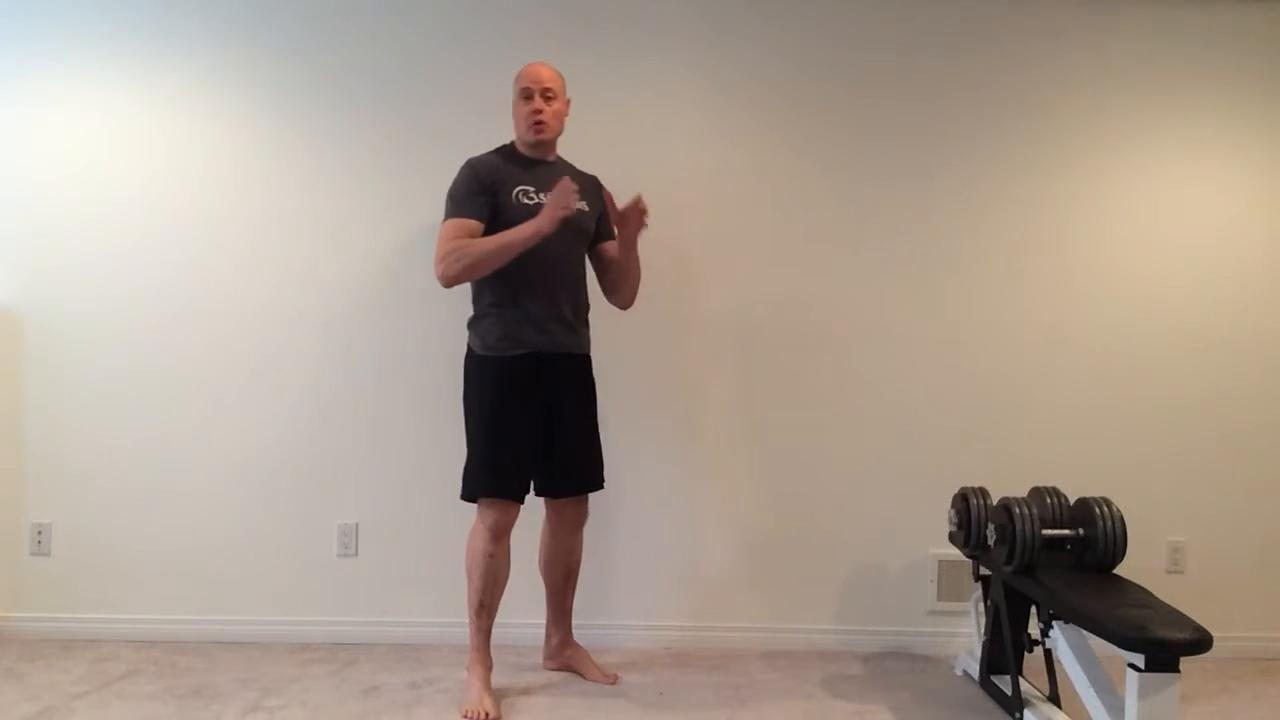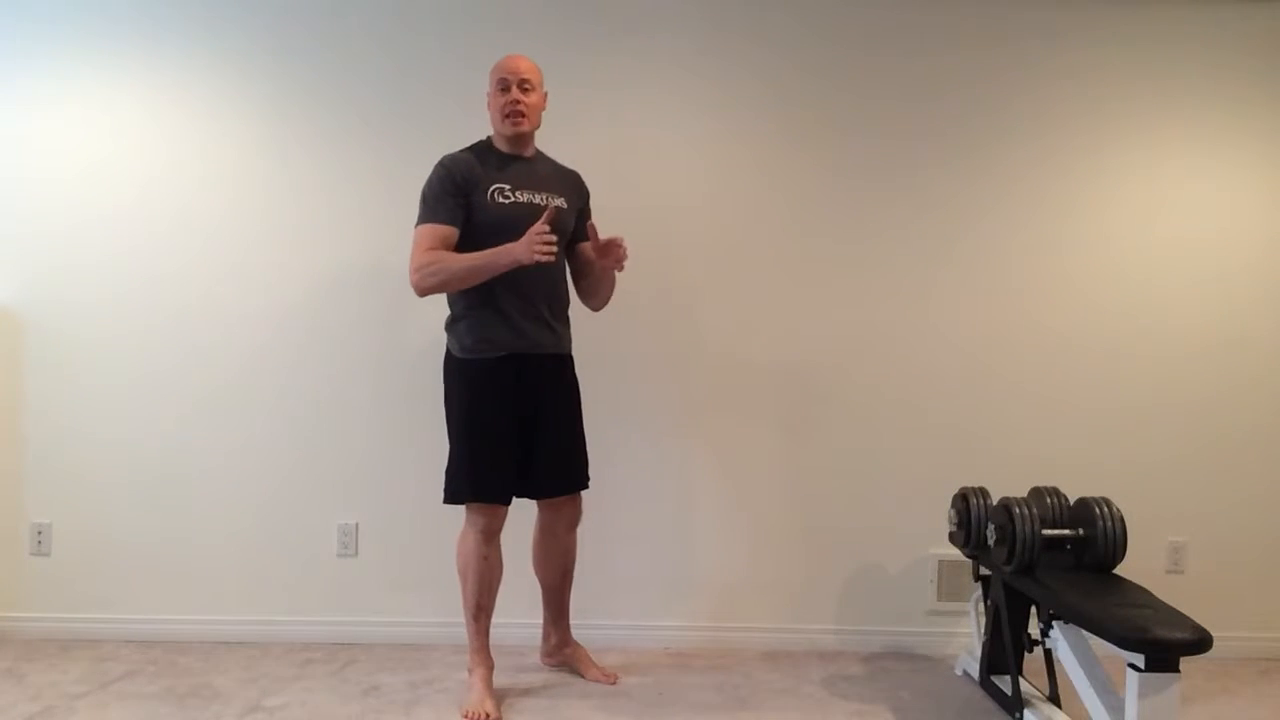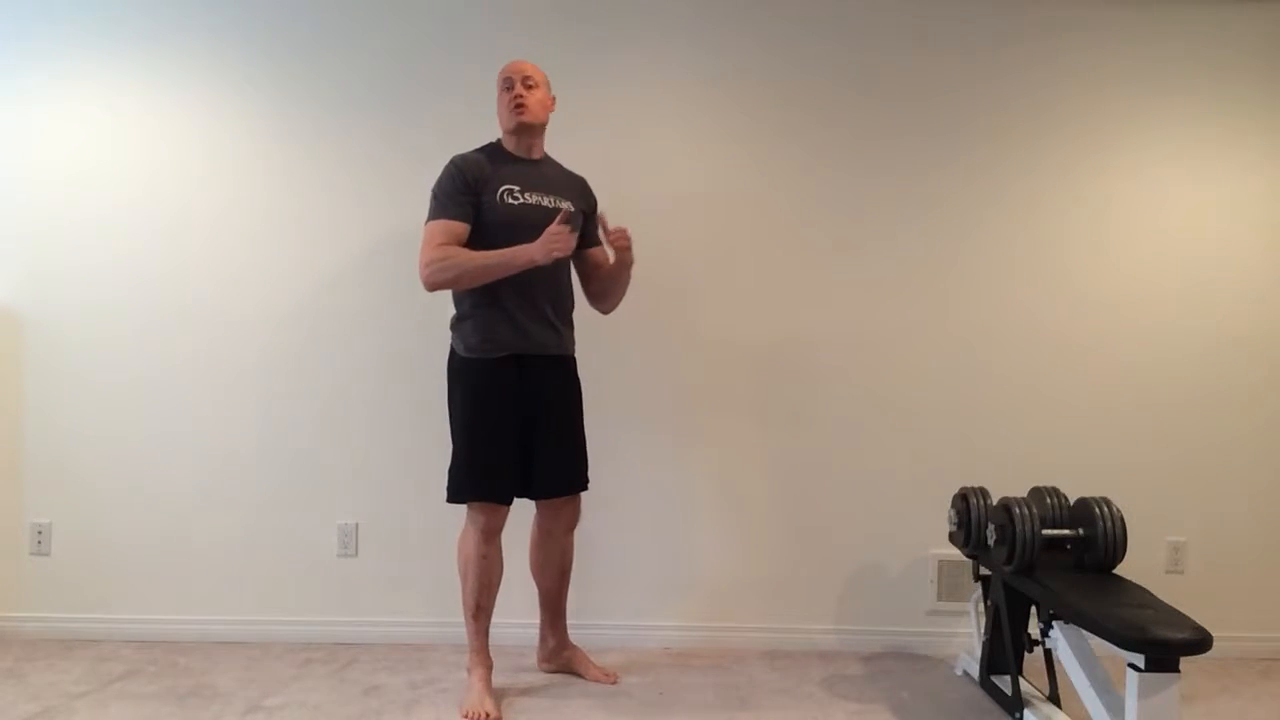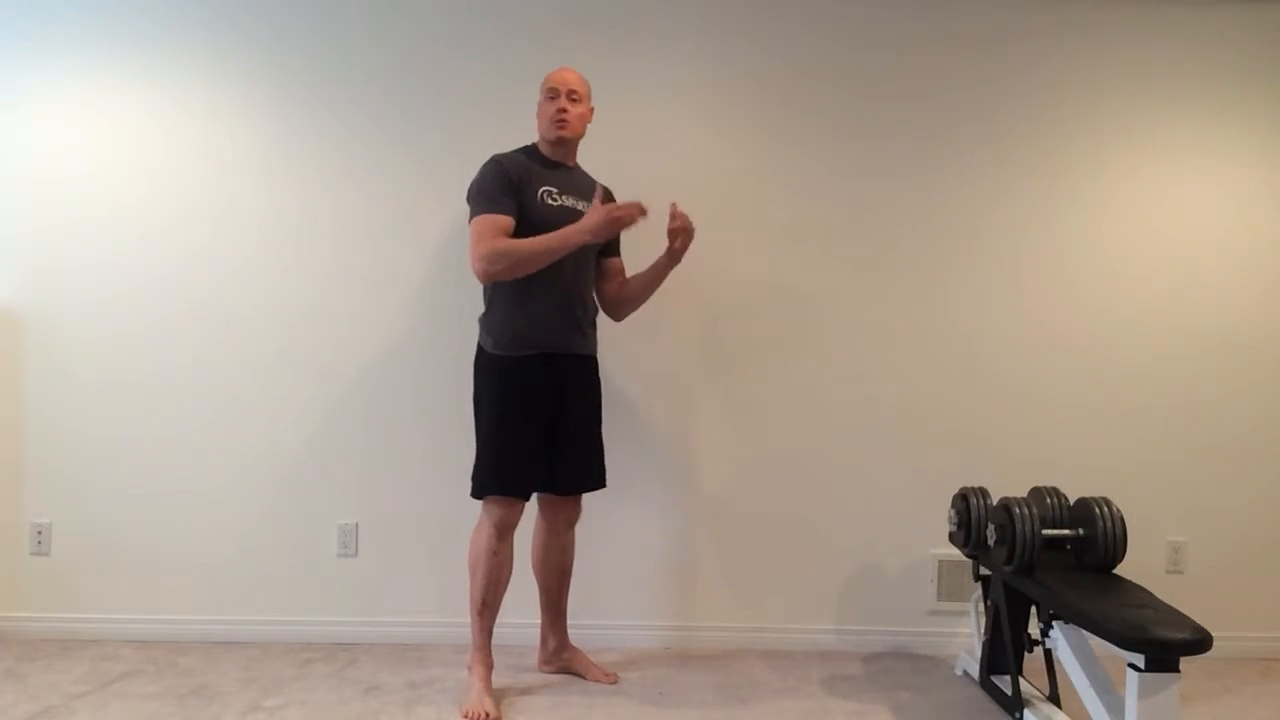
dt=0.5s
person 1, frame 1
left shoulder: (588, 188)
right shoulder: (482, 173)
left elbow: (622, 296)
right elbow: (448, 266)
left wrist: (627, 240)
right wrist: (538, 225)
left hip: (571, 365)
right hip: (501, 364)
left knee: (570, 508)
right knee: (496, 513)
left ankle: (560, 641)
right ankle: (479, 664)
person 1, frame 2
left shoulder: (568, 184)
right shoulder: (457, 172)
left elbow: (594, 297)
right elbow: (423, 274)
left wrist: (606, 265)
right wrist: (514, 252)
left hip: (552, 364)
right hip: (481, 365)
left knee: (563, 506)
right knee: (485, 516)
left ankle: (558, 639)
right ankle: (479, 667)
person 1, frame 3
left shoulder: (575, 189)
right shoulder: (468, 171)
left elbow: (604, 299)
right elbow: (434, 269)
left wrist: (622, 260)
right wrist: (531, 252)
left hip: (555, 366)
right hip: (485, 366)
left knee: (561, 509)
right knee: (485, 517)
left ankle: (555, 643)
person 1, frame 4
left shoulder: (599, 195)
right shoulder: (505, 172)
left elbow: (616, 303)
right elbow: (486, 262)
left wrist: (667, 257)
right wrist: (583, 231)
left hip: (576, 364)
right hip: (512, 361)
left knee: (562, 506)
right knee: (501, 510)
left ankle: (555, 643)
right ankle: (480, 664)
